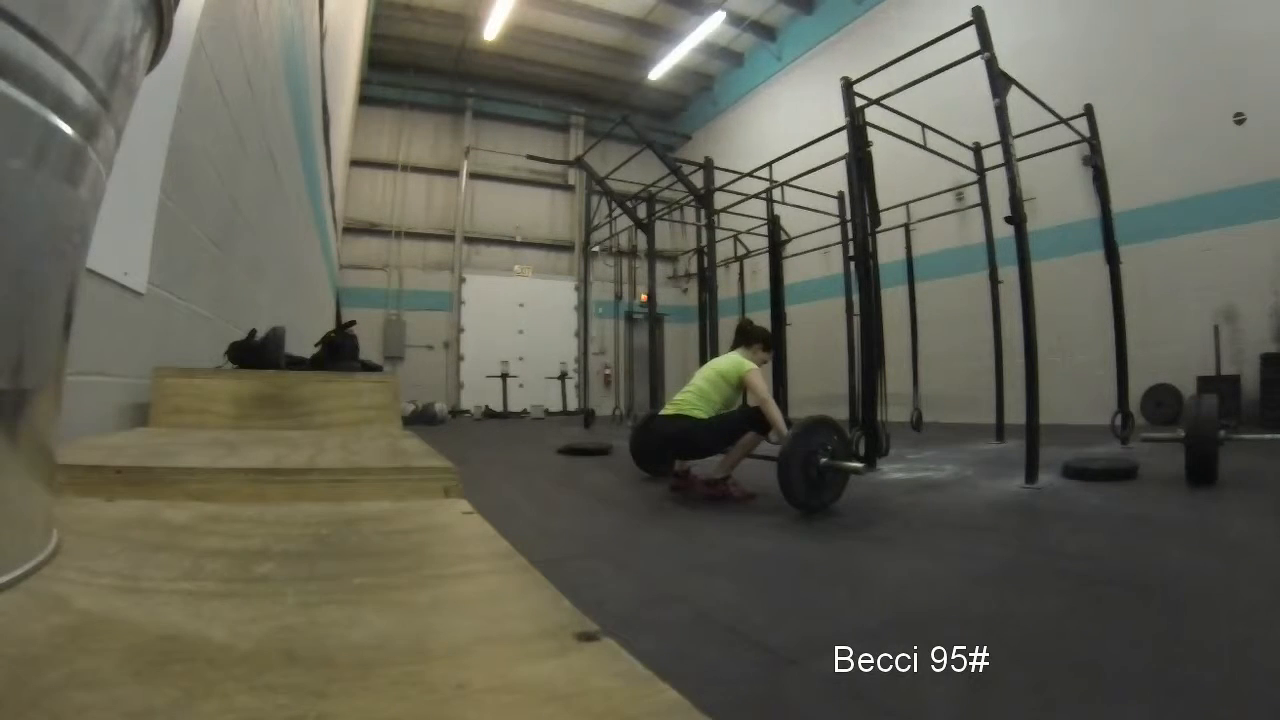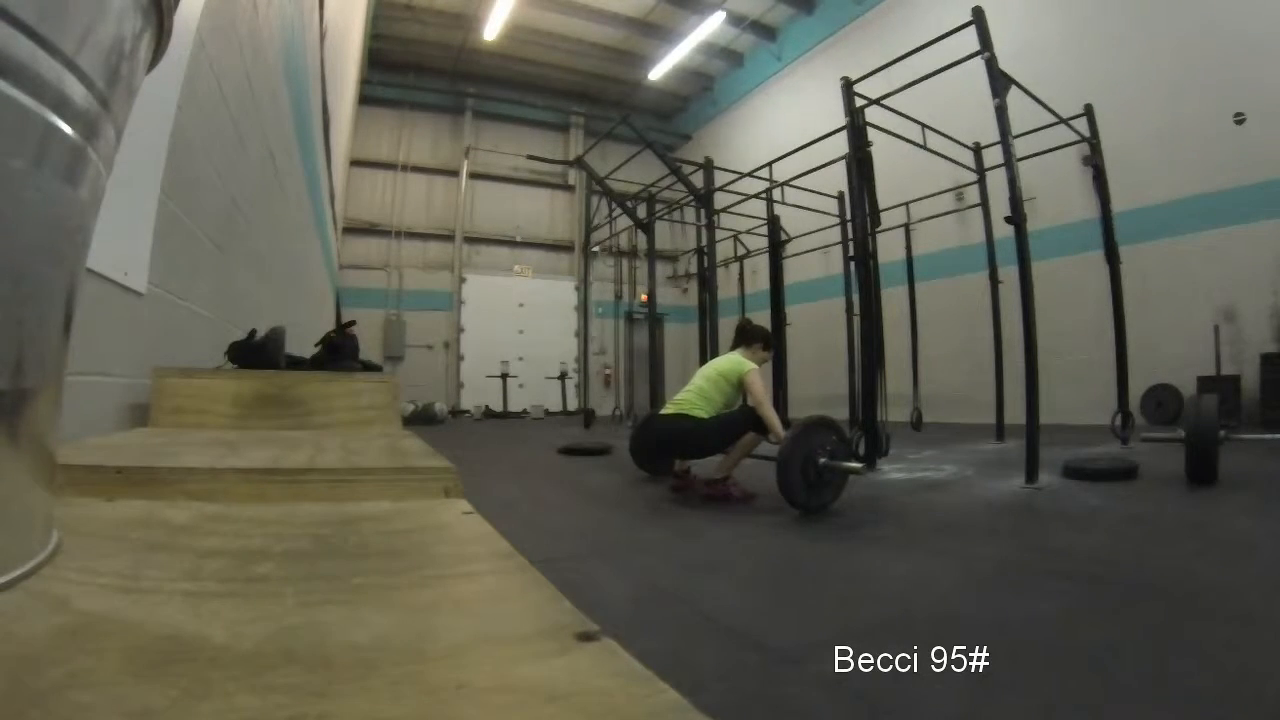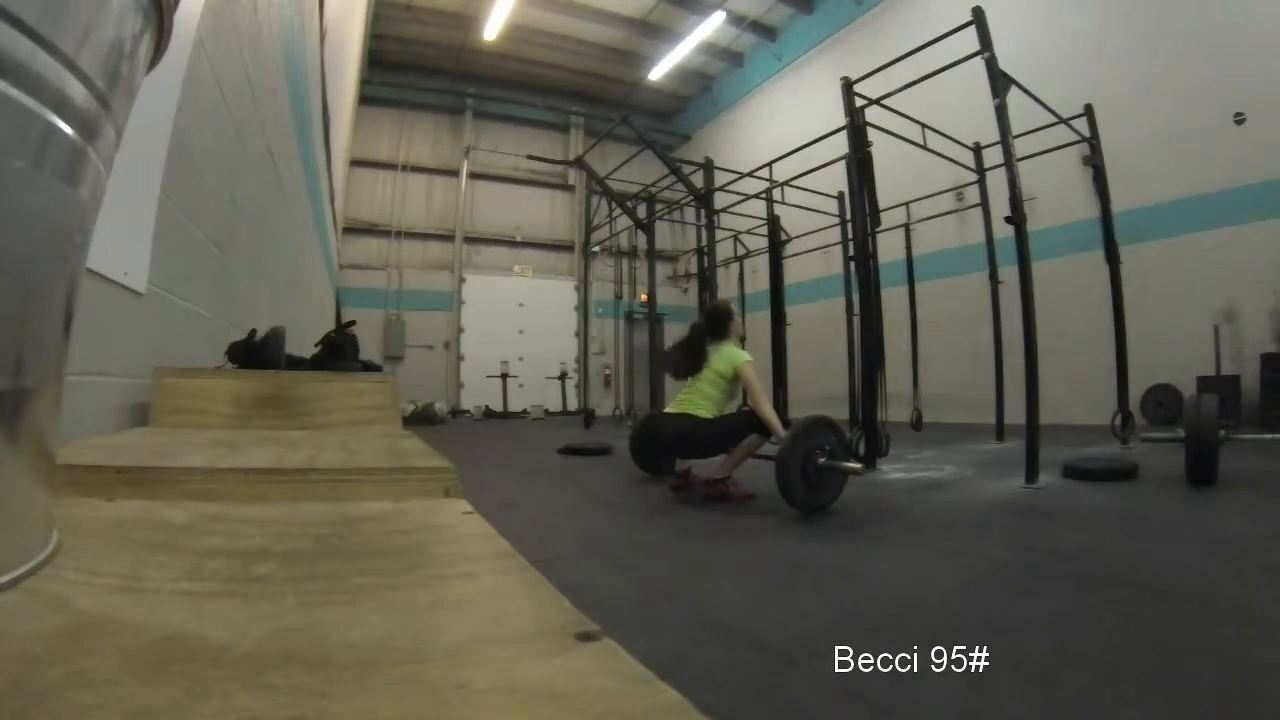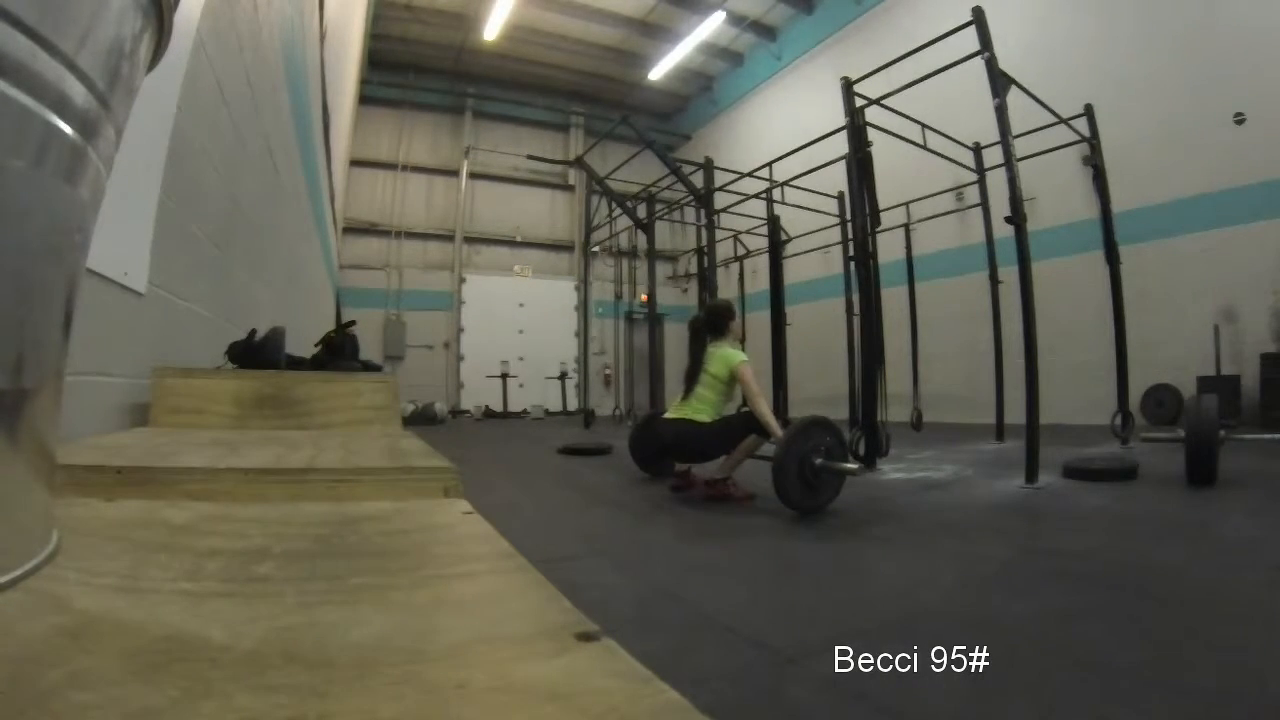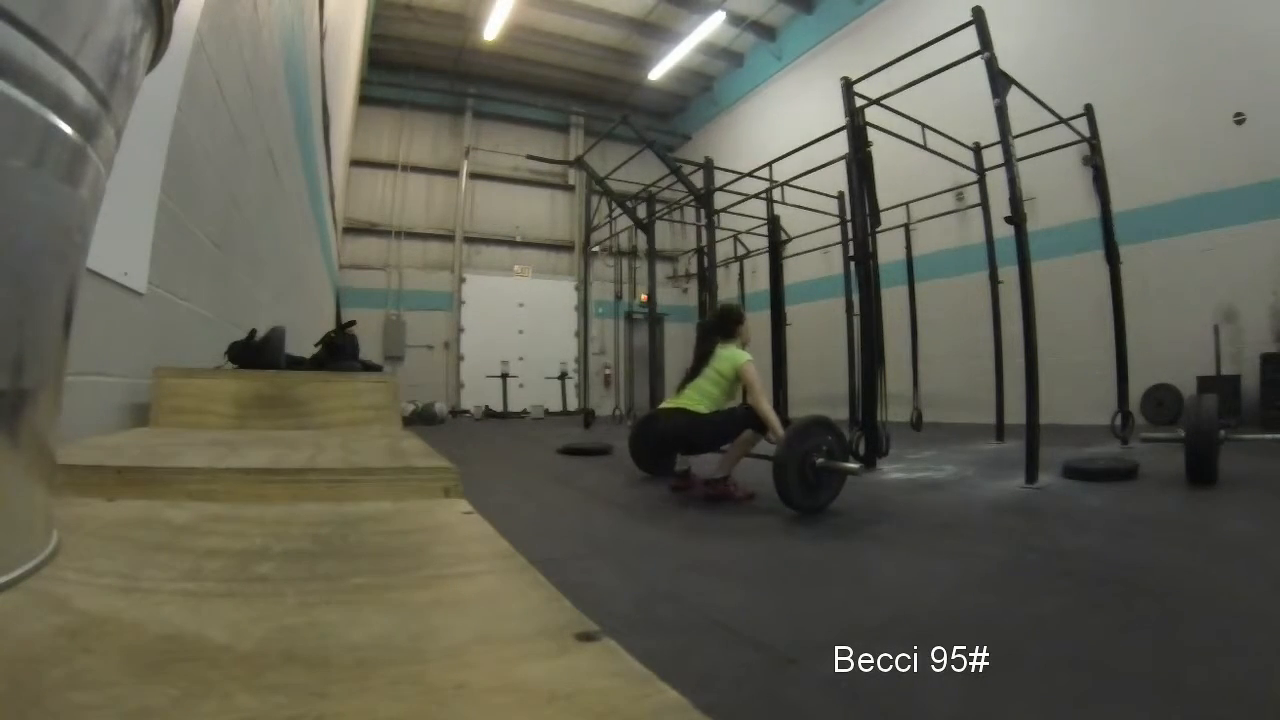
dt=0.5s
person 1, frame 1
left shoulder: (719, 361)
right shoulder: (745, 365)
right elbow: (765, 401)
left hip: (661, 430)
right hip: (684, 432)
right knee: (761, 417)
left ankle: (681, 473)
right ankle: (717, 481)
person 1, frame 2
left shoulder: (719, 361)
right shoulder: (746, 366)
right elbow: (763, 404)
left hip: (659, 430)
right hip: (683, 433)
right knee: (759, 419)
left ankle: (681, 473)
right ankle: (717, 481)
person 1, frame 3
left shoulder: (703, 353)
right shoulder: (737, 356)
right elbow: (760, 402)
left hip: (666, 429)
right hip: (690, 433)
right knee: (762, 422)
left ankle: (682, 473)
right ankle: (718, 481)
person 1, frame 4
left shoulder: (702, 353)
right shoulder: (733, 357)
right elbow: (757, 402)
left hip: (667, 432)
right hip: (692, 438)
right knee: (760, 422)
left ankle: (682, 473)
right ankle: (718, 481)
person 1, frame 5
left shoulder: (709, 354)
right shoulder: (740, 357)
right elbow: (761, 402)
left hip: (662, 427)
right hip: (684, 431)
right knee: (756, 418)
left ankle: (682, 473)
right ankle: (718, 481)
